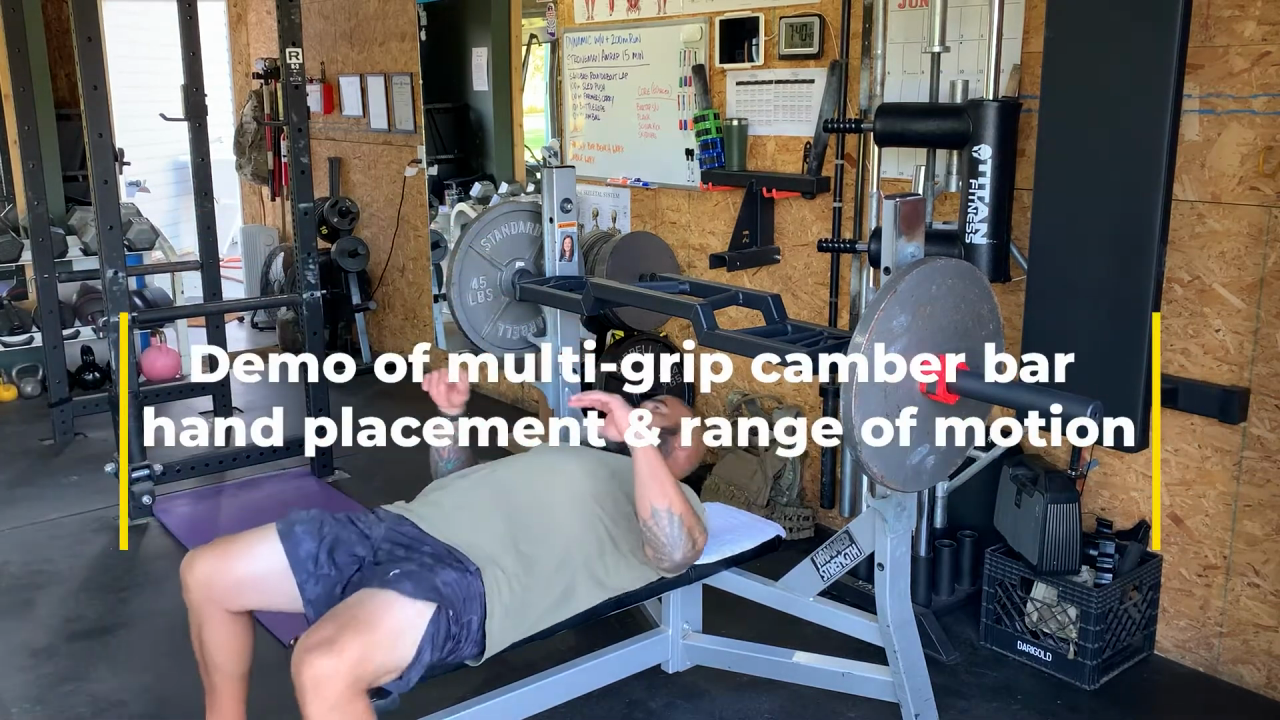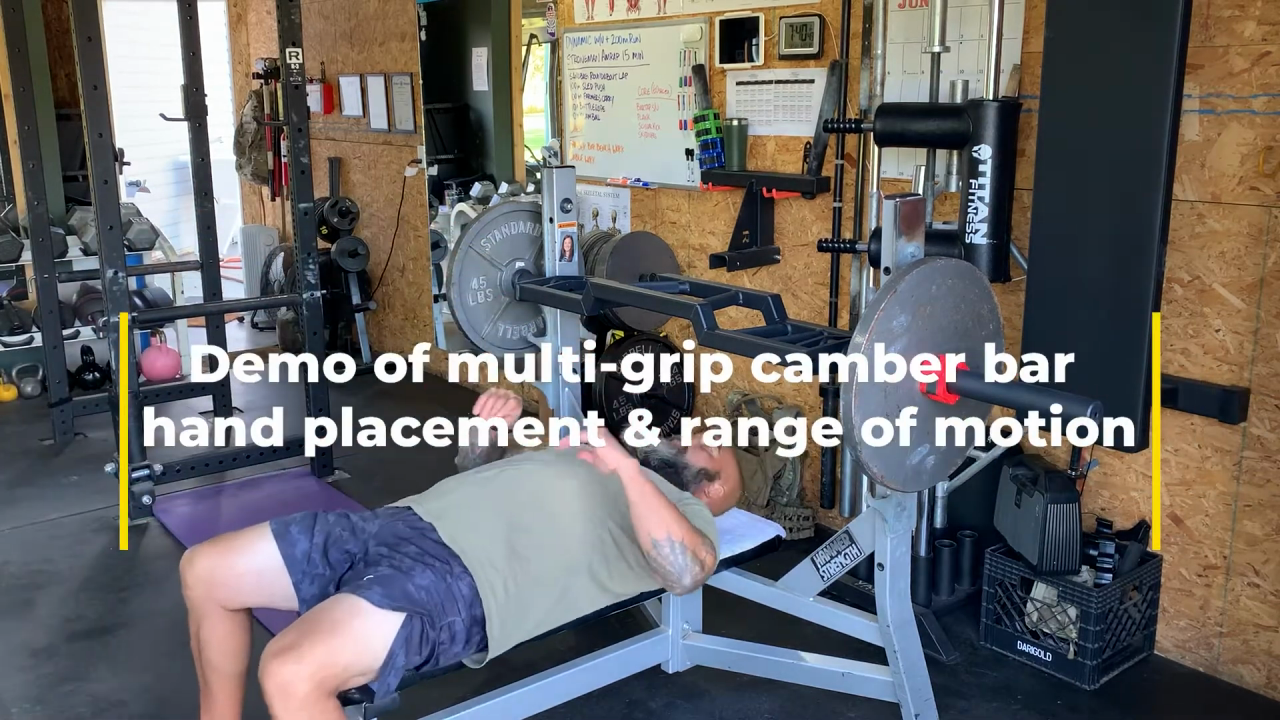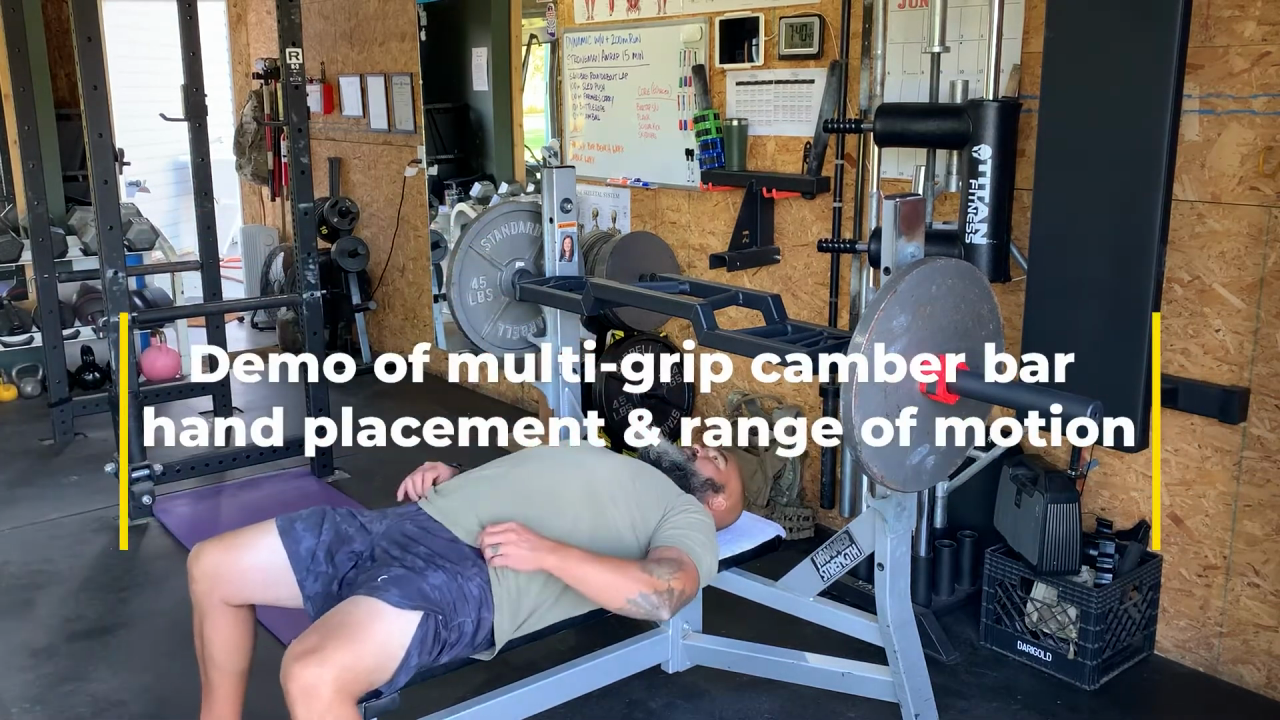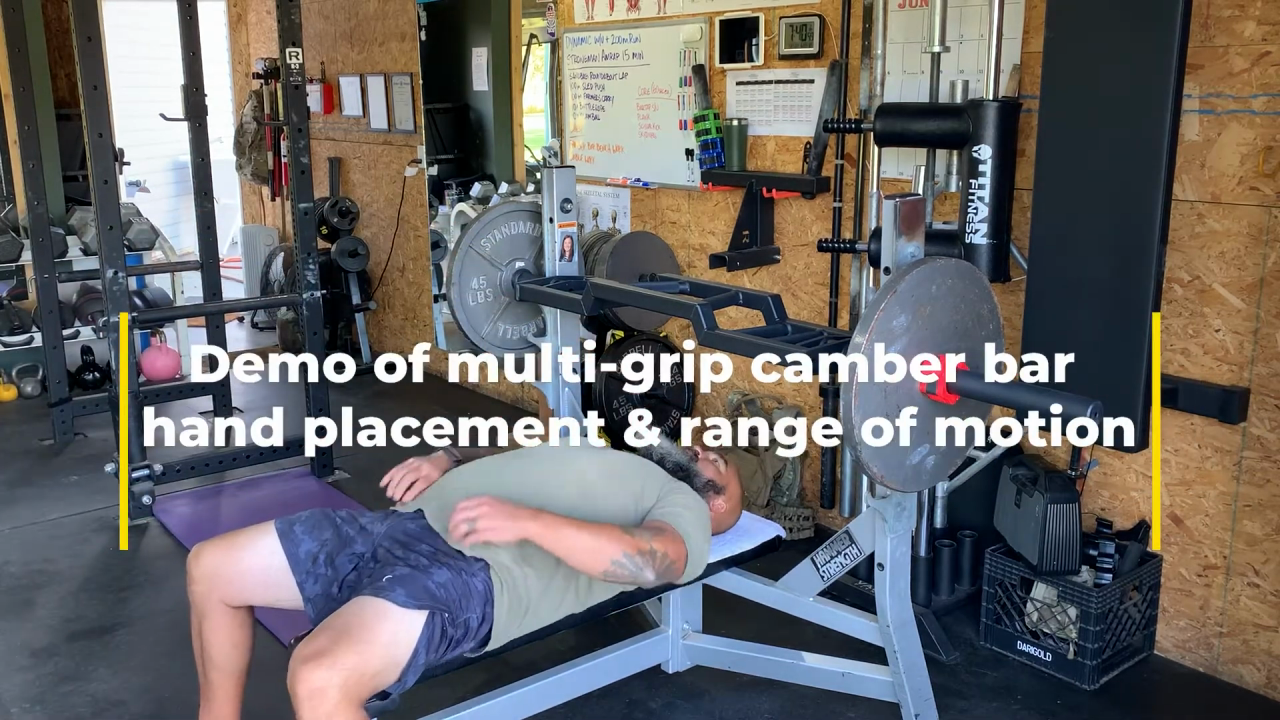
dt=0.4s
person 1, frame 1
left shoulder: (675, 503)
right shoulder: (579, 454)
left elbow: (673, 552)
left wrist: (635, 437)
right wrist: (451, 416)
left hip: (461, 577)
right hip: (399, 525)
left knee: (324, 664)
right knee: (205, 573)
person 1, frame 2
left shoulder: (686, 513)
right shoulder: (594, 462)
left elbow: (684, 571)
right elbow: (483, 474)
left wrist: (626, 467)
left hip: (457, 576)
right hip: (405, 521)
left knee: (290, 672)
right knee: (205, 570)
person 1, frame 3
left shoulder: (689, 520)
right shoulder: (608, 466)
left elbow: (659, 596)
left wrist: (547, 554)
right wrist: (442, 477)
left hip: (466, 569)
right hip: (410, 521)
left knee: (312, 675)
right knee: (211, 566)
person 1, frame 4
left shoulder: (684, 512)
right shoulder: (610, 465)
left elbow: (645, 559)
right elbow: (502, 463)
left wrist: (525, 524)
right wrist: (441, 463)
left hip: (467, 572)
right hip: (408, 522)
right knee: (210, 568)
